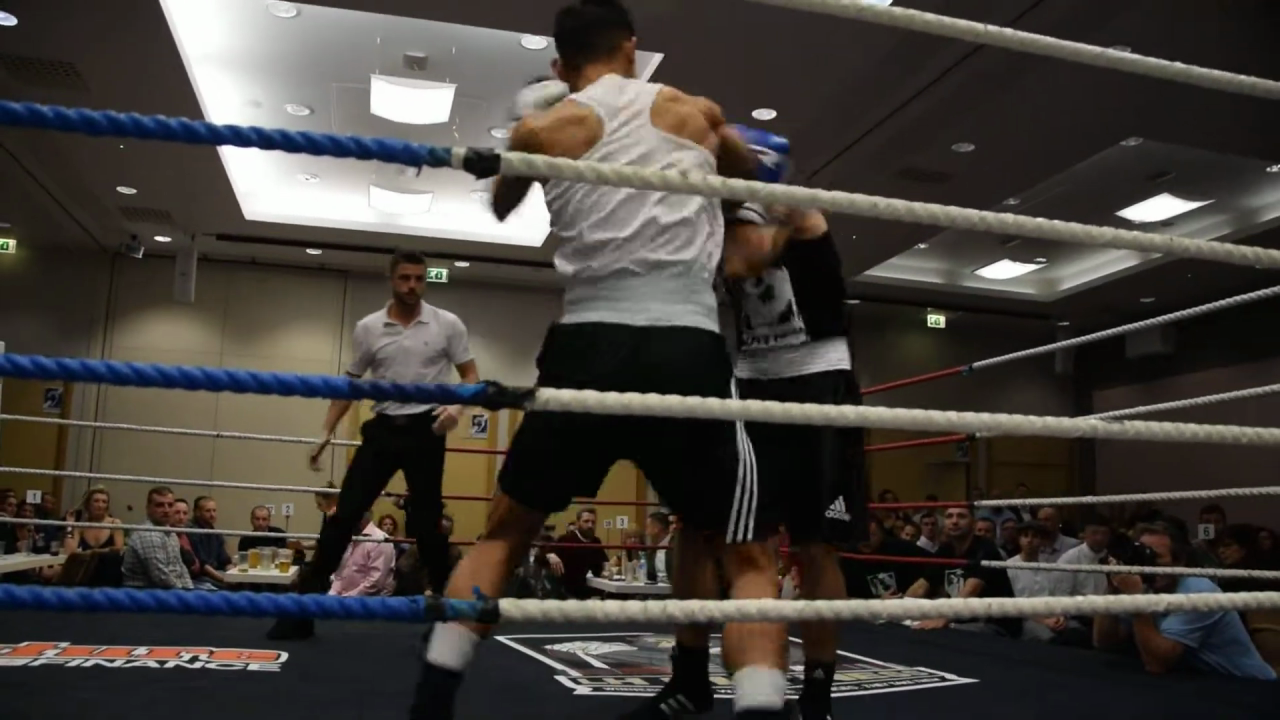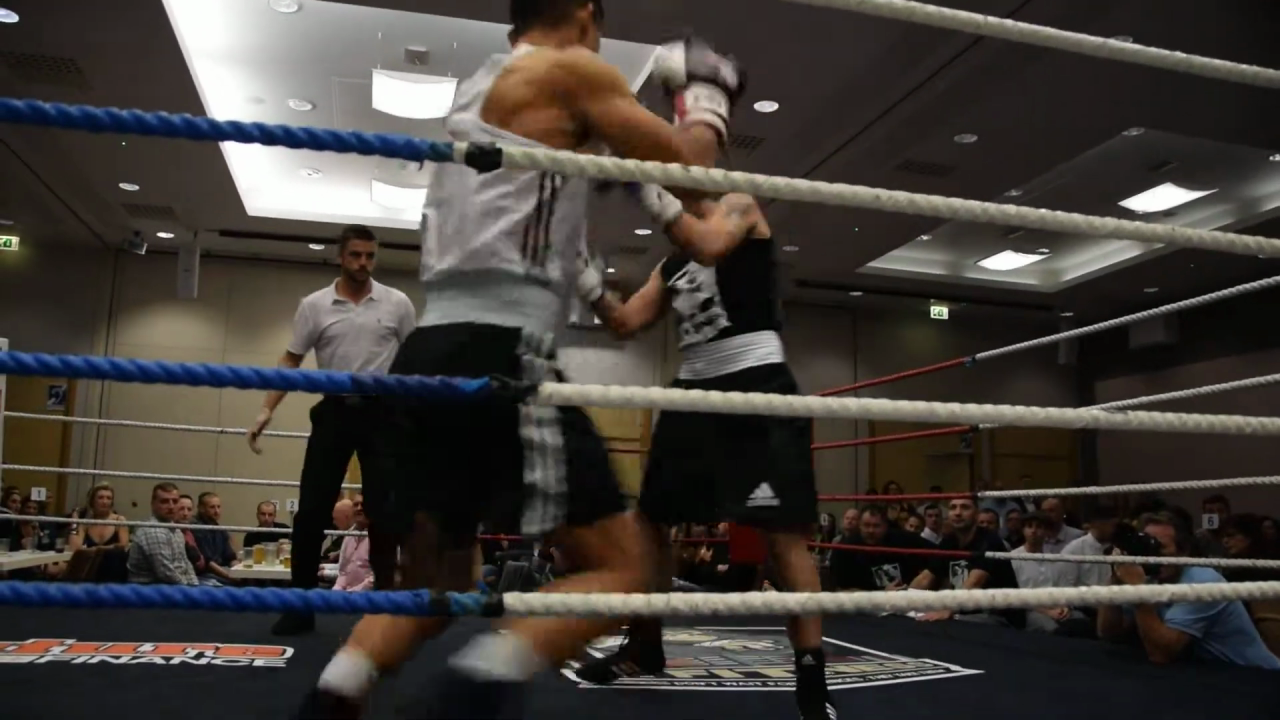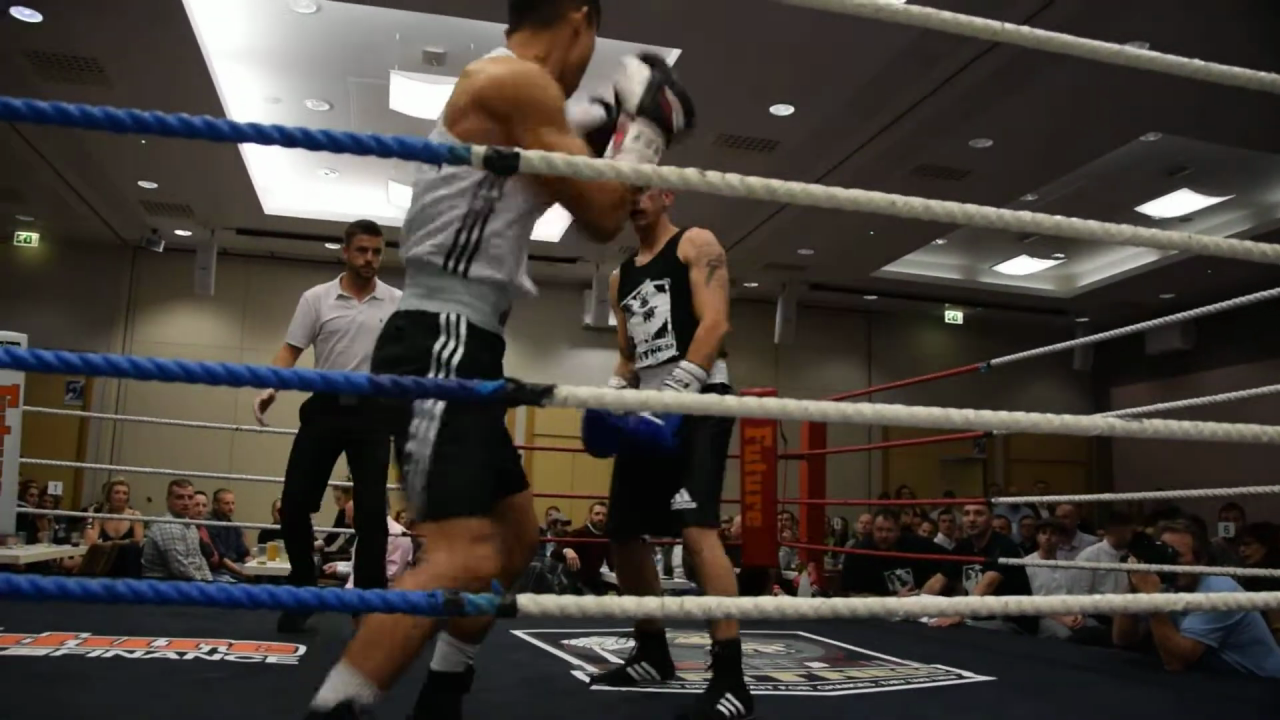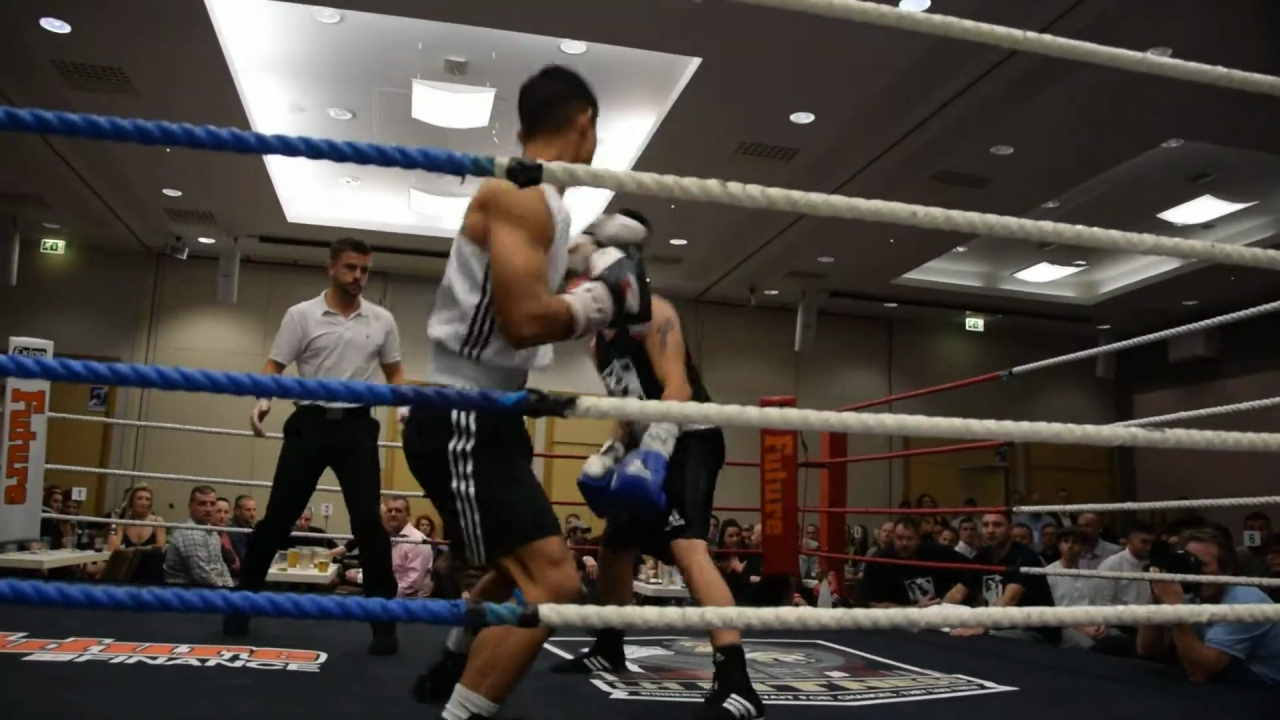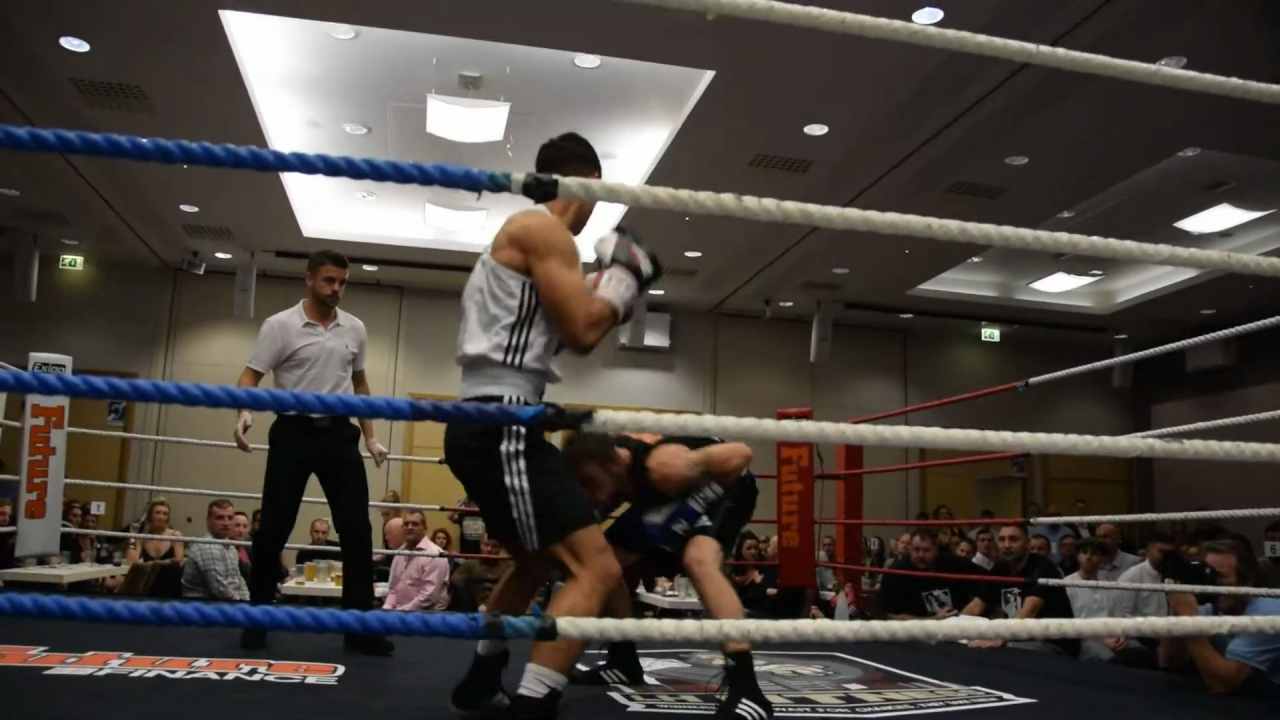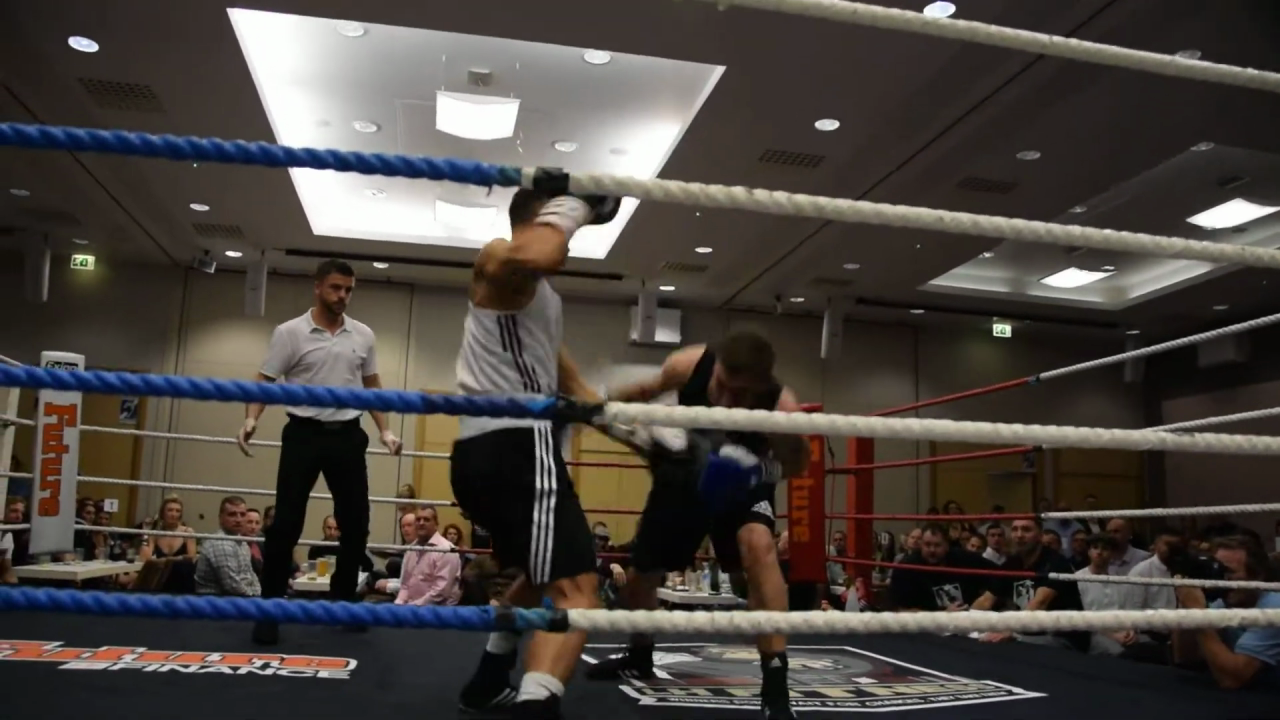
dt=0.3s
person 1, frame 1
left shoulder: (547, 127)
right shoulder: (692, 109)
left elbow: (501, 204)
right elbow: (749, 171)
left hip: (584, 354)
right hip: (687, 355)
left knee: (499, 535)
right knee: (750, 568)
person 1, frame 2
left shoulder: (479, 94)
right shoulder: (569, 71)
right elbow: (690, 161)
right wrist: (706, 90)
left hip: (433, 362)
right hip: (504, 358)
left knee: (433, 581)
right knee: (619, 566)
person 1, frame 3
left shoulder: (488, 88)
right shoulder: (517, 82)
right elbow: (600, 215)
left wrist: (584, 138)
right wrist: (646, 124)
left hip: (455, 350)
right hip: (437, 348)
left knee: (515, 535)
right knee: (465, 559)
person 1, frame 4
left shoulder: (520, 195)
right shoulder: (521, 194)
right elbow: (525, 320)
left wrist: (599, 244)
right wrist: (610, 295)
left hip: (484, 414)
right hip: (461, 418)
left knee: (524, 566)
right knee: (552, 581)
left ankle: (452, 667)
person 1, frame 5
left shoulder: (534, 236)
right shoulder: (538, 234)
right elbow: (585, 330)
right wrist: (625, 274)
left hip: (493, 431)
right hip: (498, 431)
left knee: (537, 562)
right knee: (595, 571)
person 1, frame 6
left shoulder: (533, 290)
right shoulder: (499, 262)
left elbow: (572, 389)
right elbow: (529, 255)
right wrist: (572, 208)
left hip: (481, 455)
right hip: (520, 450)
left knee: (544, 574)
right knee: (576, 597)
person 2, frame 1
left shoulder: (791, 204)
right shoulder: (721, 230)
left elbow: (742, 262)
left hip: (819, 386)
right hip: (752, 388)
left knee: (815, 547)
right ankle: (687, 678)
person 2, frame 2
left shoulder: (738, 208)
right shoulder: (668, 263)
left elbow: (707, 243)
right elbow: (627, 323)
left wrist: (652, 193)
right wrist: (584, 283)
left hip: (753, 380)
right hip: (692, 390)
left knee: (781, 530)
right knee: (651, 519)
right ankle: (643, 649)
person 2, frame 3
left shoulder: (696, 243)
right shoulder: (621, 276)
left elbow: (717, 324)
left wrist: (676, 390)
right wrist: (606, 403)
left hip: (696, 402)
right hip: (644, 412)
left knee: (695, 530)
right knee: (625, 536)
left ankle: (729, 675)
right ankle: (652, 654)
person 2, frame 4
left shoulder: (650, 313)
right shoulder: (600, 340)
left elbow: (679, 389)
left wrist: (650, 453)
right wrist: (608, 459)
left hip: (690, 441)
right hip: (648, 450)
left knee: (686, 546)
right knee: (617, 549)
left ankle: (735, 684)
right ankle: (609, 647)
person 2, frame 5
left shoulder: (668, 466)
right shoulder: (601, 467)
left elbow: (741, 453)
right elbow: (599, 502)
left wrist: (694, 505)
left hip: (719, 492)
left knee: (700, 559)
left ankle: (746, 691)
right ankle: (623, 661)
person 2, frame 6
left shoulder: (780, 408)
right shoulder: (688, 366)
left elbow: (797, 463)
right elbow: (641, 393)
right hip: (684, 471)
left knee: (756, 545)
right knee: (644, 570)
left ankle: (776, 688)
right ankle: (639, 655)
person 3, frame 1
left shoulder: (448, 324)
right shoulder: (369, 328)
left elbow: (470, 376)
right elbow: (349, 384)
left wrist: (457, 405)
right wrist: (326, 432)
left hip: (424, 431)
right hip: (381, 429)
left knee: (425, 525)
right knee: (344, 517)
person 3, frame 2
left shoulder: (397, 303)
right shoulder: (314, 305)
right elbow: (291, 360)
right wrist: (268, 409)
left hip: (379, 411)
right hip: (333, 411)
left knee: (380, 507)
right knee: (311, 511)
right ankle: (301, 605)
person 3, frame 3
left shoulder: (399, 304)
right shoulder: (316, 299)
right elbow: (291, 350)
right wrist: (271, 386)
left hip: (371, 413)
right hip: (323, 409)
left knee: (370, 510)
right knee: (294, 504)
right ankle: (303, 591)
person 3, frame 4
left shoulder: (382, 321)
right shoulder: (301, 316)
left elbow: (394, 374)
right elbow: (273, 367)
right wrist: (262, 400)
left hip: (357, 428)
right hip: (309, 425)
left knee: (370, 524)
right knee: (277, 519)
left ankle: (383, 622)
person 3, frame 5
left shoulder: (355, 329)
right shoulder: (279, 325)
right elbow: (250, 376)
left wrist: (370, 436)
right wrist: (244, 412)
left hip: (339, 434)
right hip: (293, 433)
left knee: (357, 527)
right knee: (273, 529)
person 3, frame 6
left shoulder: (363, 336)
right shoulder: (290, 333)
left elbow: (372, 387)
right elbow: (265, 383)
left wrist: (385, 430)
right wrist: (251, 419)
left hip: (347, 437)
right hip: (304, 435)
left knee: (356, 527)
right knee: (285, 525)
left ankle: (342, 603)
